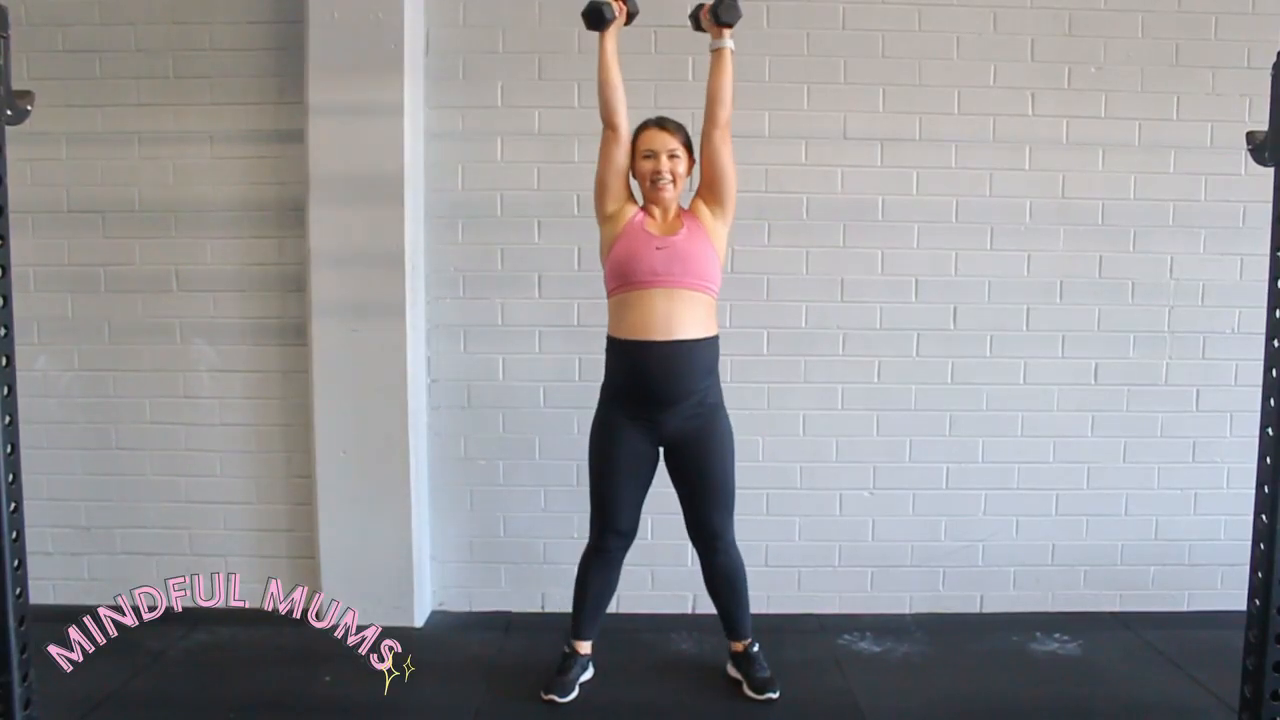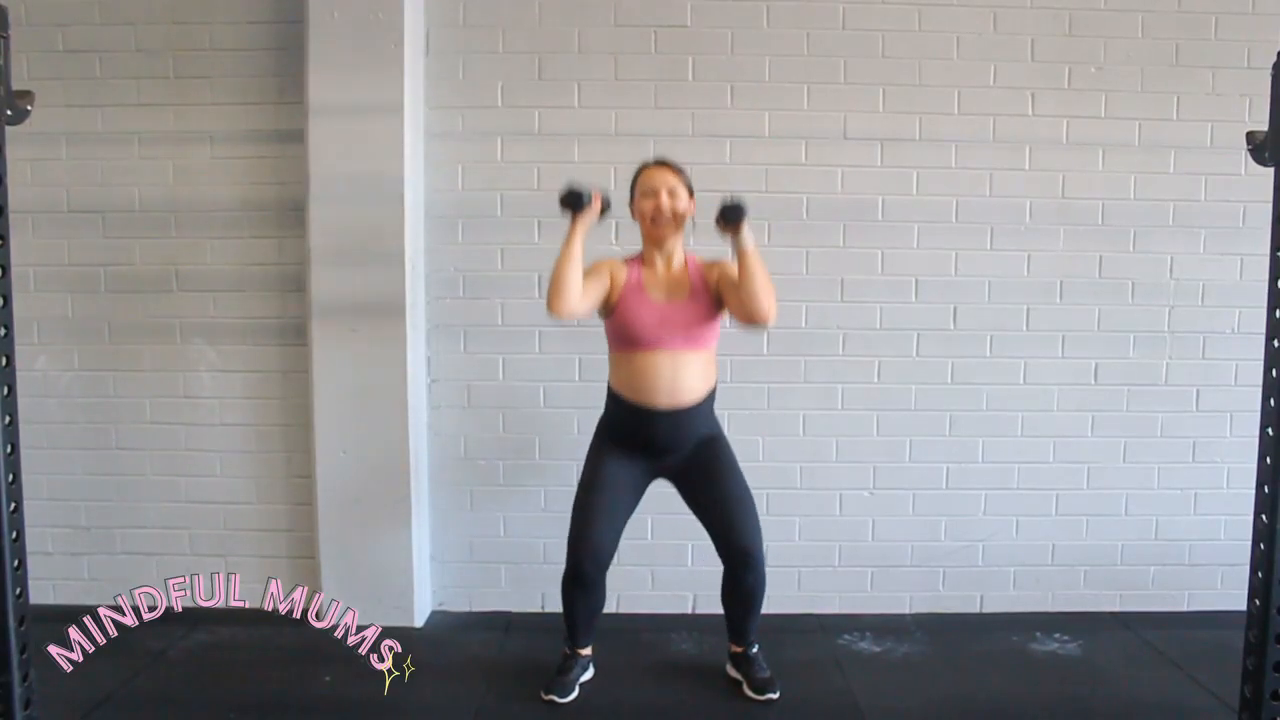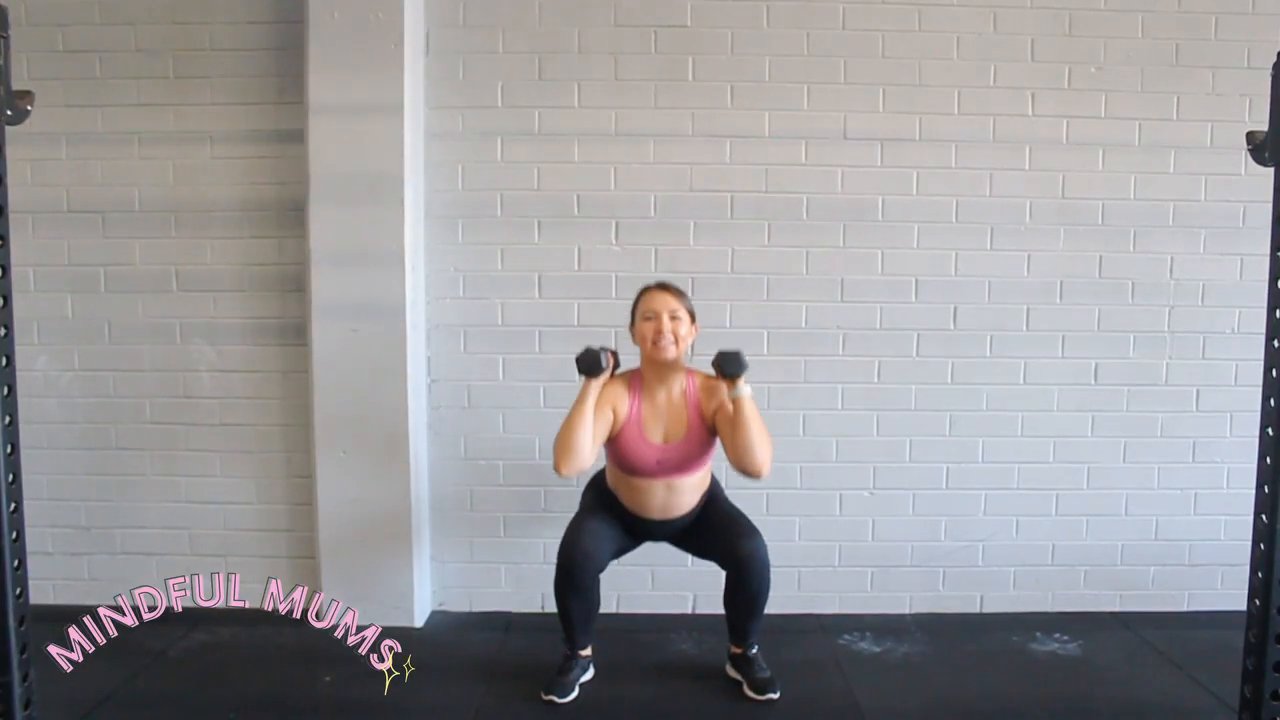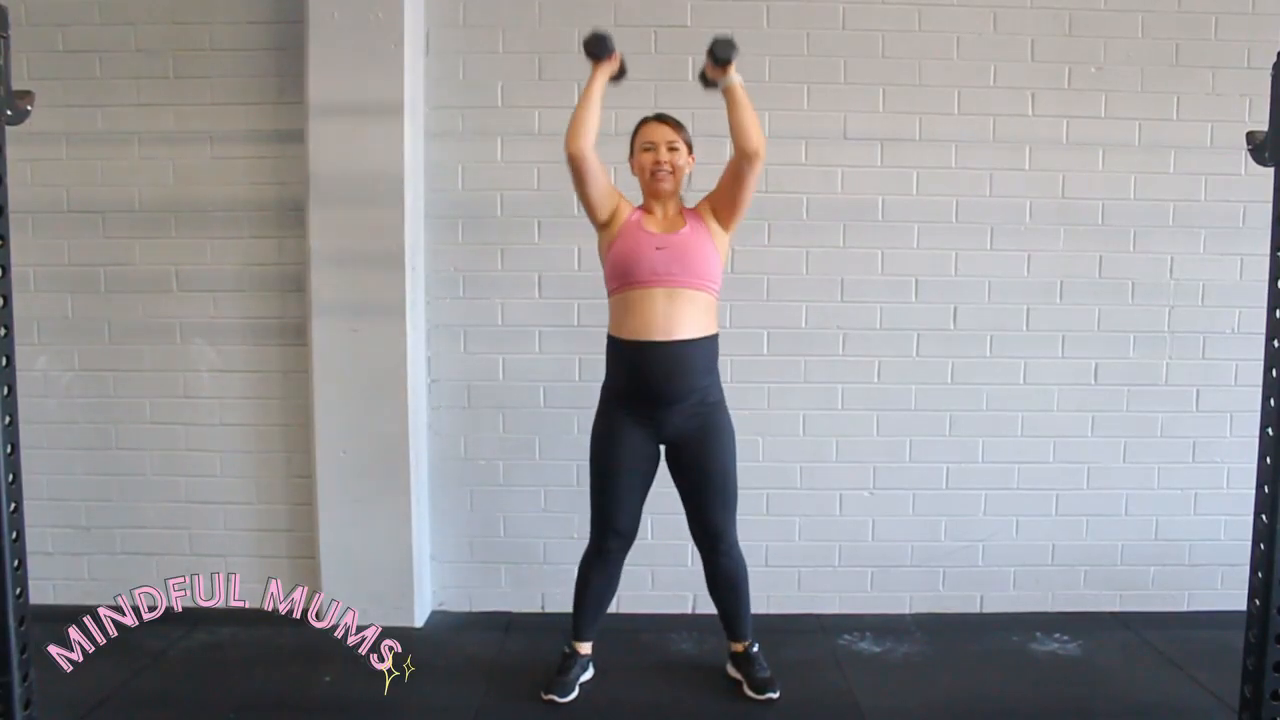
dt=0.5s
person 1, frame 1
left shoulder: (709, 218)
right shoulder: (618, 218)
left elbow: (719, 125)
right elbow: (613, 123)
left hip: (698, 401)
right hip: (626, 402)
left knee: (715, 537)
right knee: (610, 535)
left ankle: (743, 651)
right ankle: (579, 654)
person 1, frame 2
left shoulder: (715, 274)
right shoulder: (611, 273)
left elbow: (763, 314)
right elbow: (561, 306)
left wrist: (742, 238)
right wrist: (578, 229)
left hip: (697, 438)
right hip: (623, 438)
left knee: (746, 548)
right knee: (586, 554)
left ankle: (743, 652)
right ankle: (579, 656)
person 1, frame 3
left shoulder: (712, 393)
right shoulder: (614, 395)
left elbow: (757, 466)
right elbow: (566, 465)
left wrist: (740, 389)
right wrist: (590, 387)
left hip: (696, 511)
right hip: (617, 510)
left knee: (750, 554)
right knee: (576, 556)
left ankle: (743, 654)
right ankle: (578, 656)
person 1, frame 4
left shoulder: (711, 223)
right shoulder: (617, 219)
left elbow: (751, 155)
right elbow: (578, 152)
left wrist: (730, 83)
right wrist: (600, 78)
left hip: (699, 400)
right hip: (627, 399)
left knee: (718, 537)
right knee: (610, 537)
left ankle: (742, 650)
right ankle: (579, 653)
